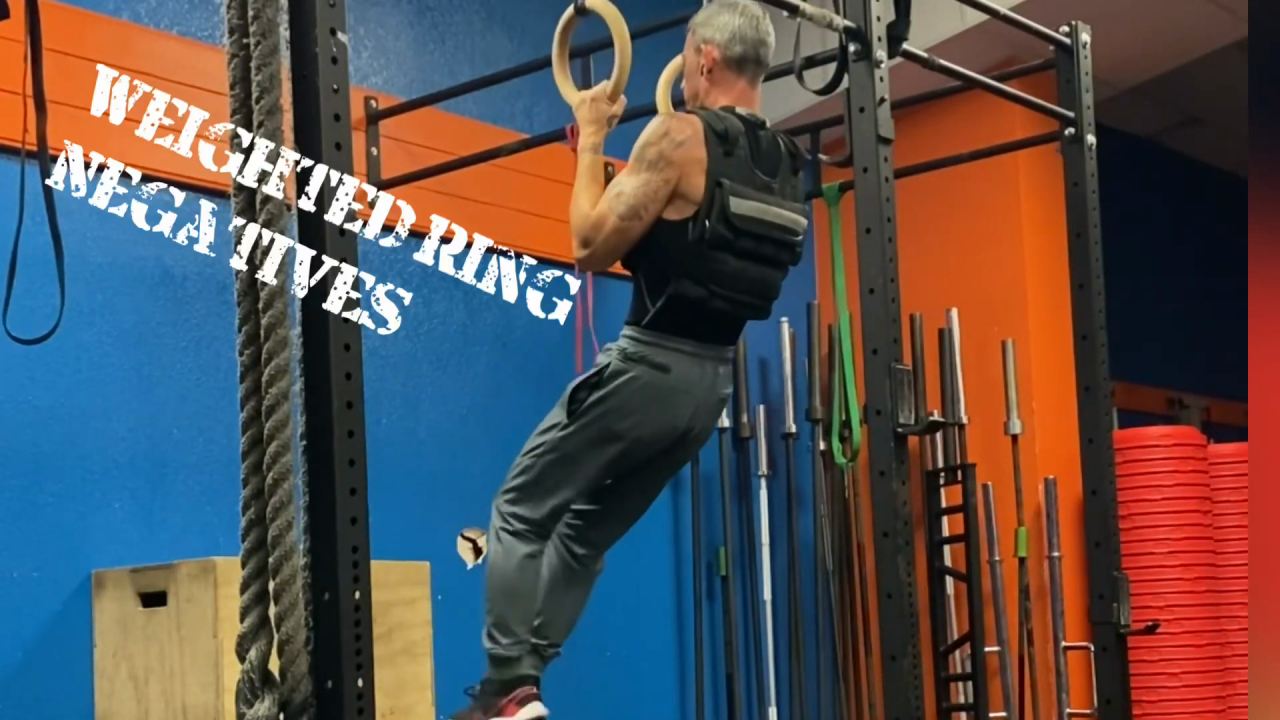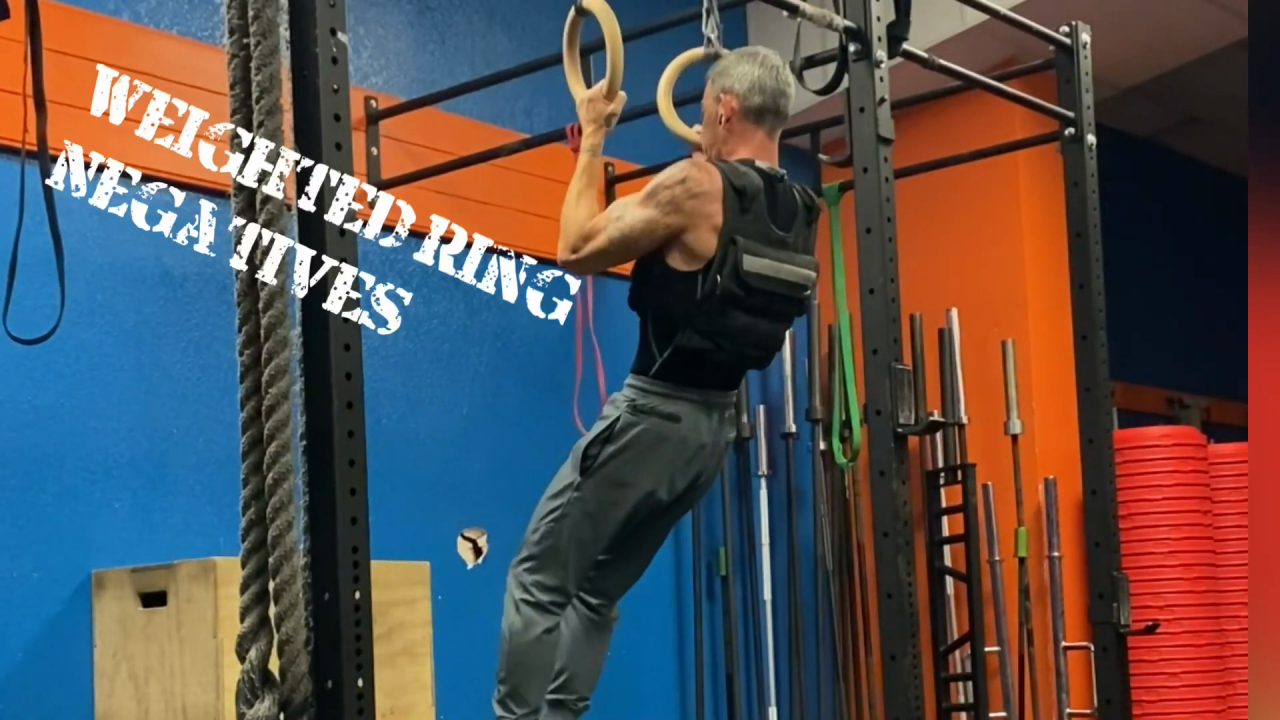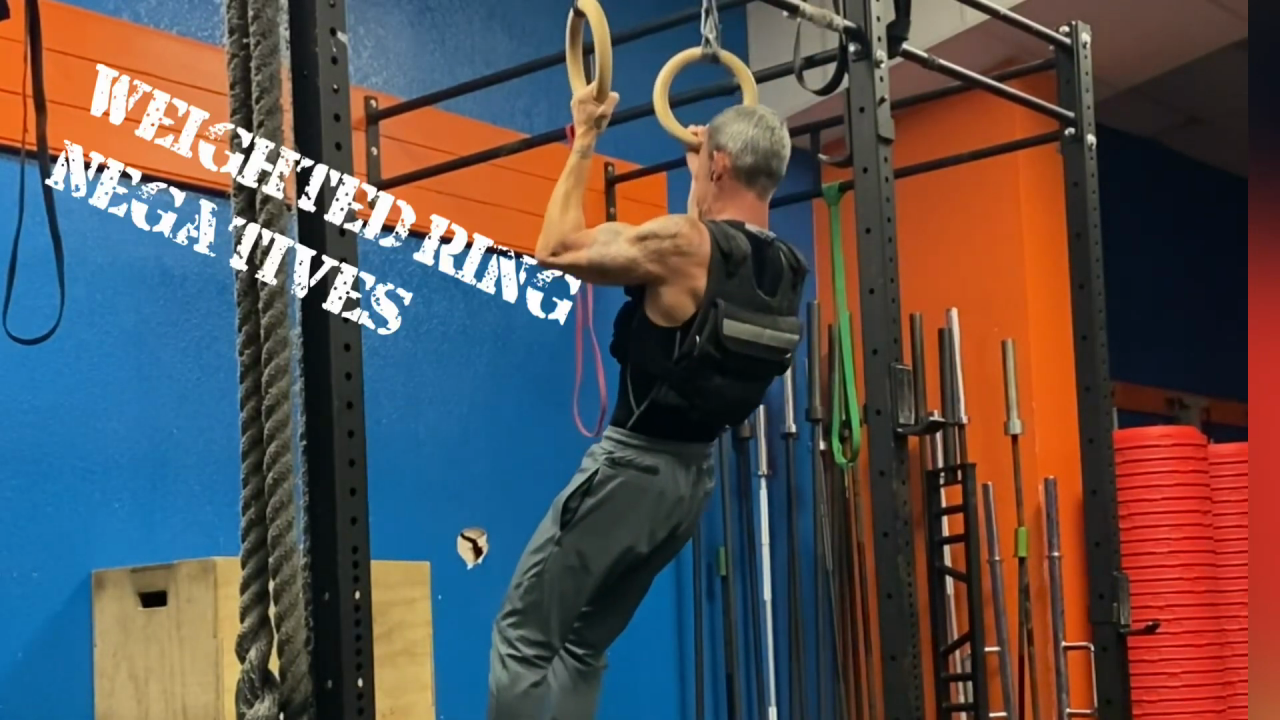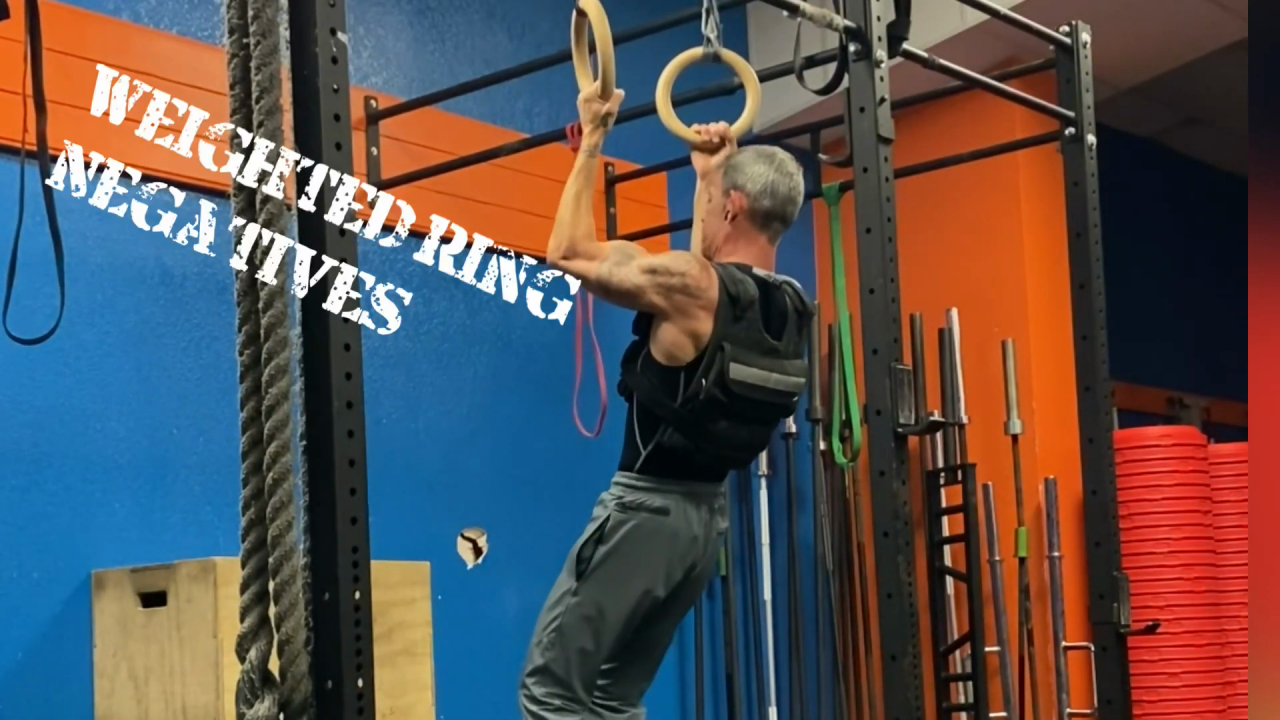
dt=0.7s
person 1, frame 1
left shoulder: (679, 135)
right shoulder: (784, 166)
left elbow: (591, 245)
left wrist: (590, 140)
left hip: (648, 368)
right hip: (709, 379)
left knee: (521, 512)
right knee: (585, 533)
person 1, frame 2
left shoulder: (697, 185)
right shoulder: (798, 212)
left elbow: (576, 249)
left wrist: (592, 138)
left hip: (652, 415)
right hip: (713, 422)
left knee: (539, 582)
right knee: (596, 591)
person 1, frame 3
left shoulder: (684, 243)
right shoulder: (785, 270)
left elbow: (555, 248)
left wrist: (584, 141)
right wrist: (697, 172)
left hip: (631, 469)
right hip: (692, 475)
left knee: (523, 636)
right knee: (582, 646)
person 1, frame 4
left shoulder: (690, 287)
right shoulder: (791, 308)
left elbow: (568, 253)
left wrist: (591, 141)
right wrist: (708, 170)
left hip: (644, 512)
right hip: (706, 515)
